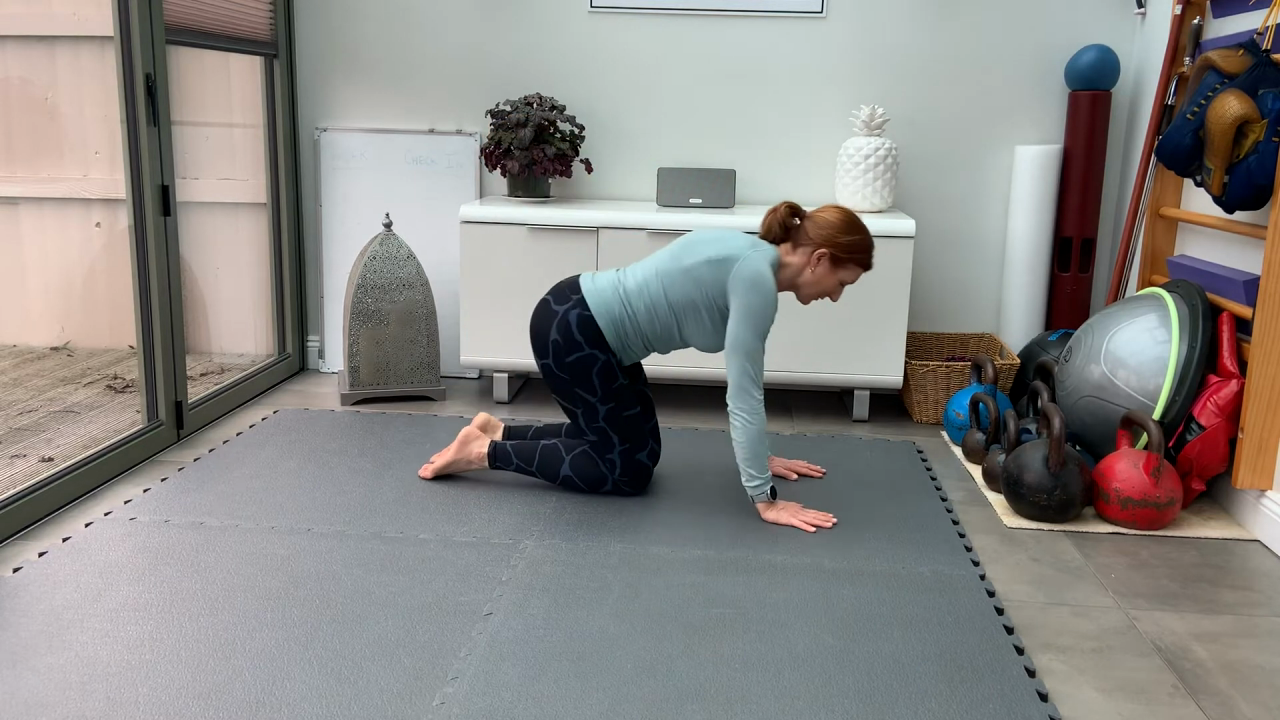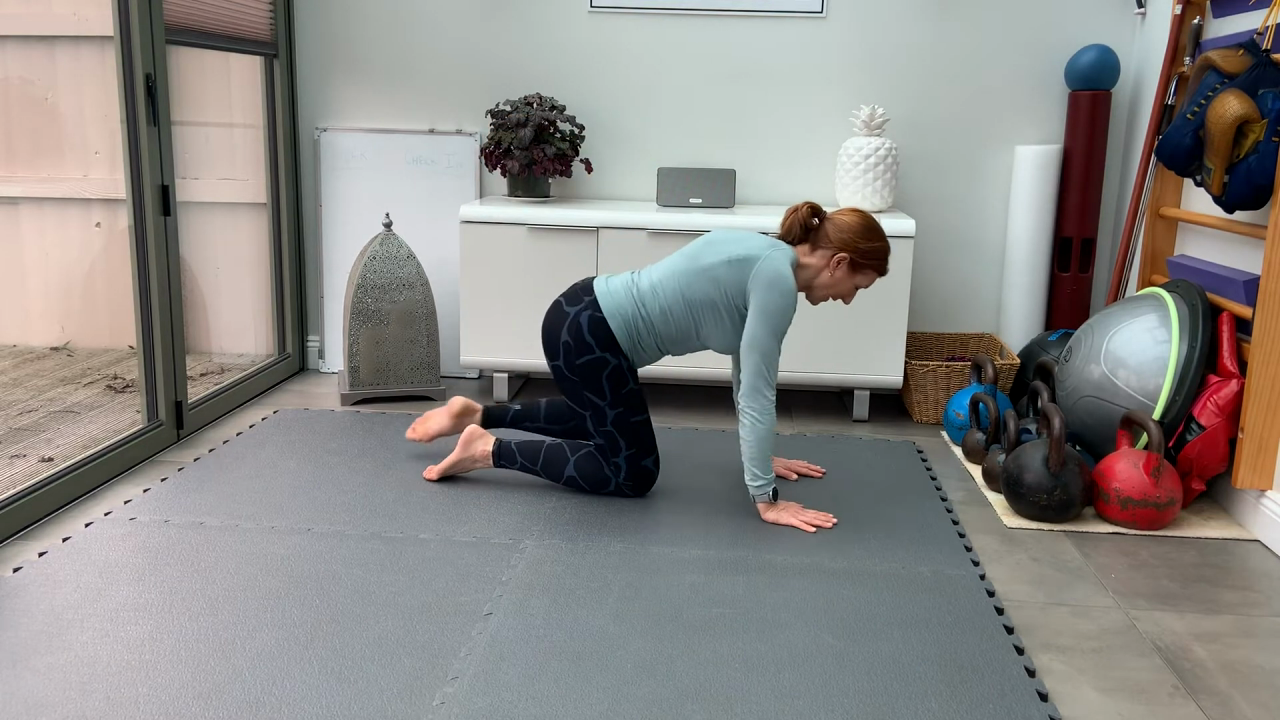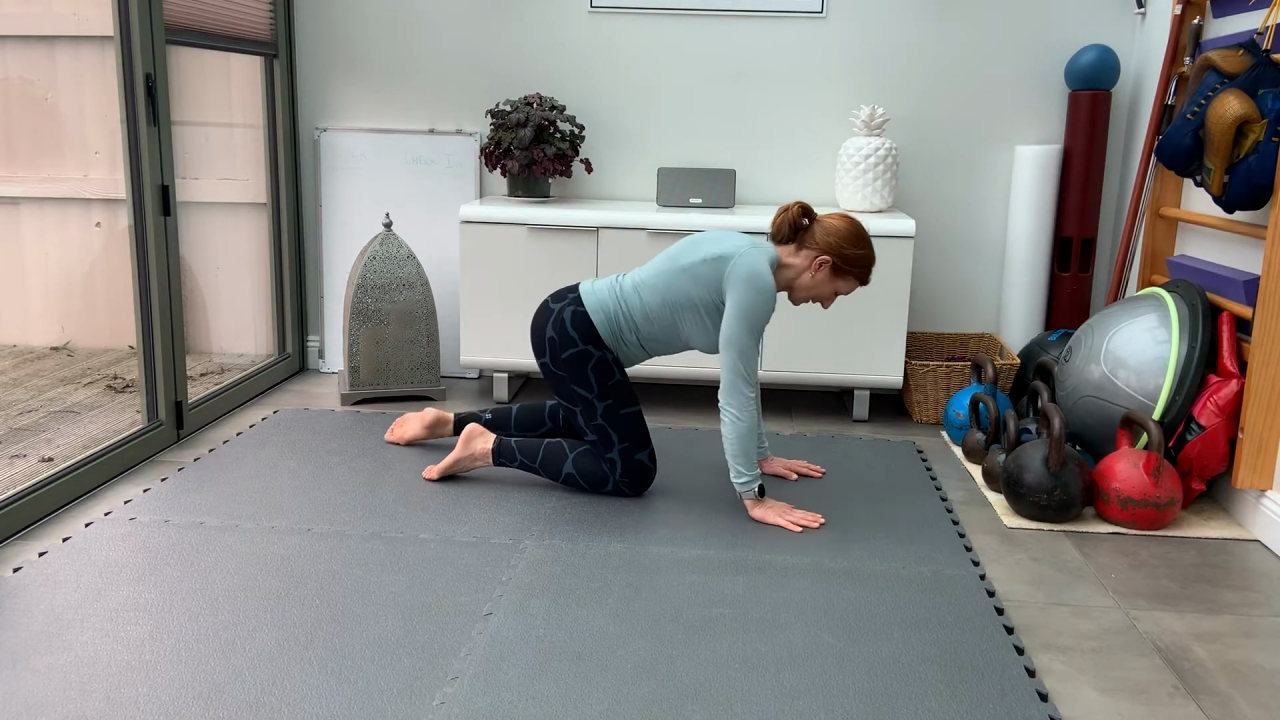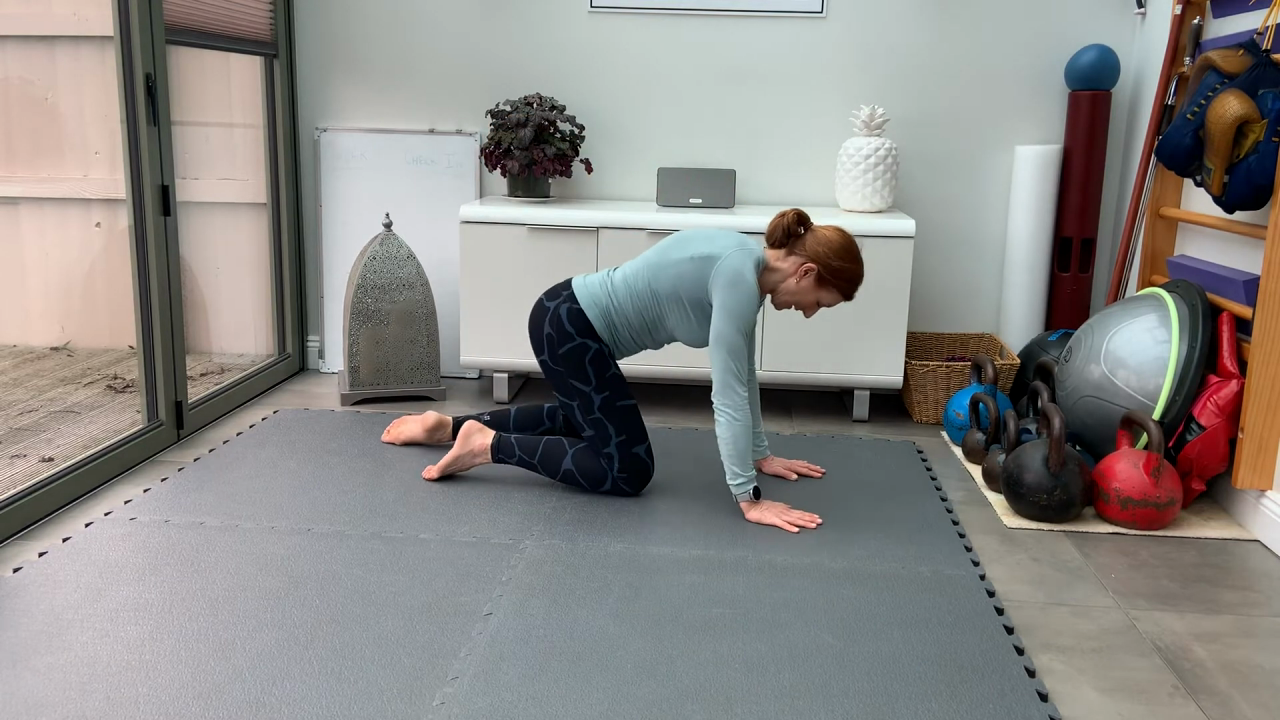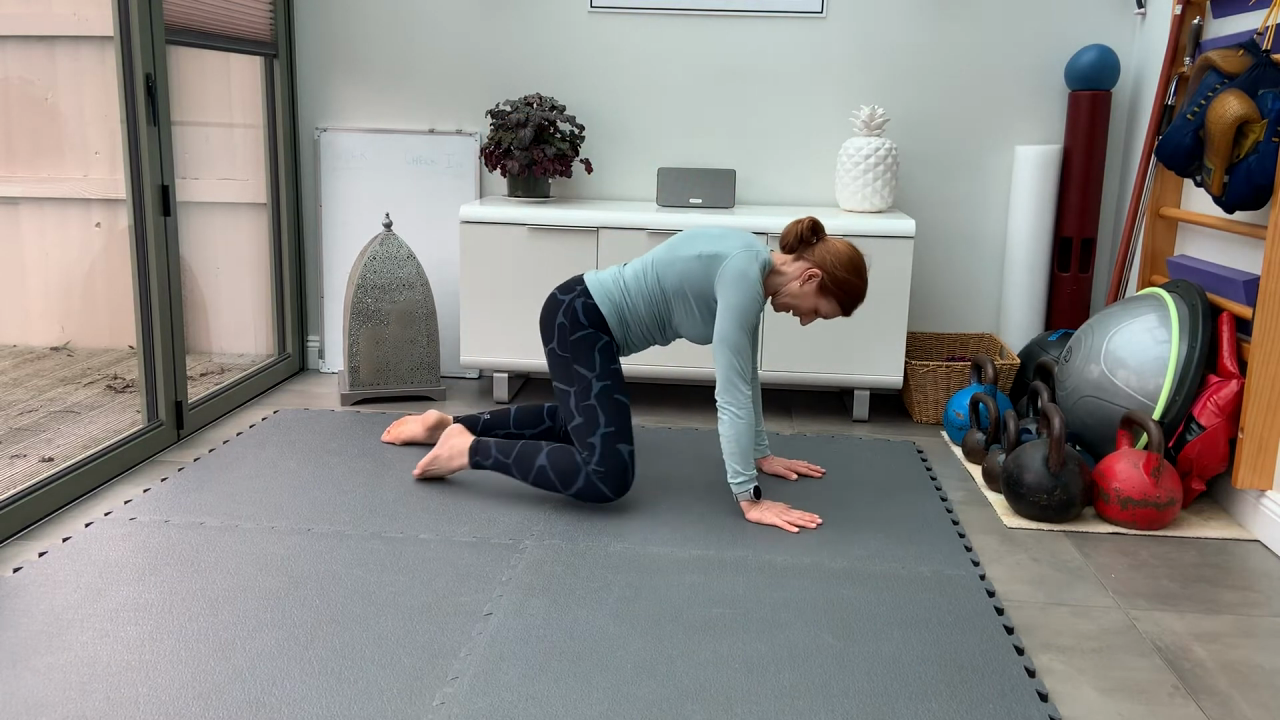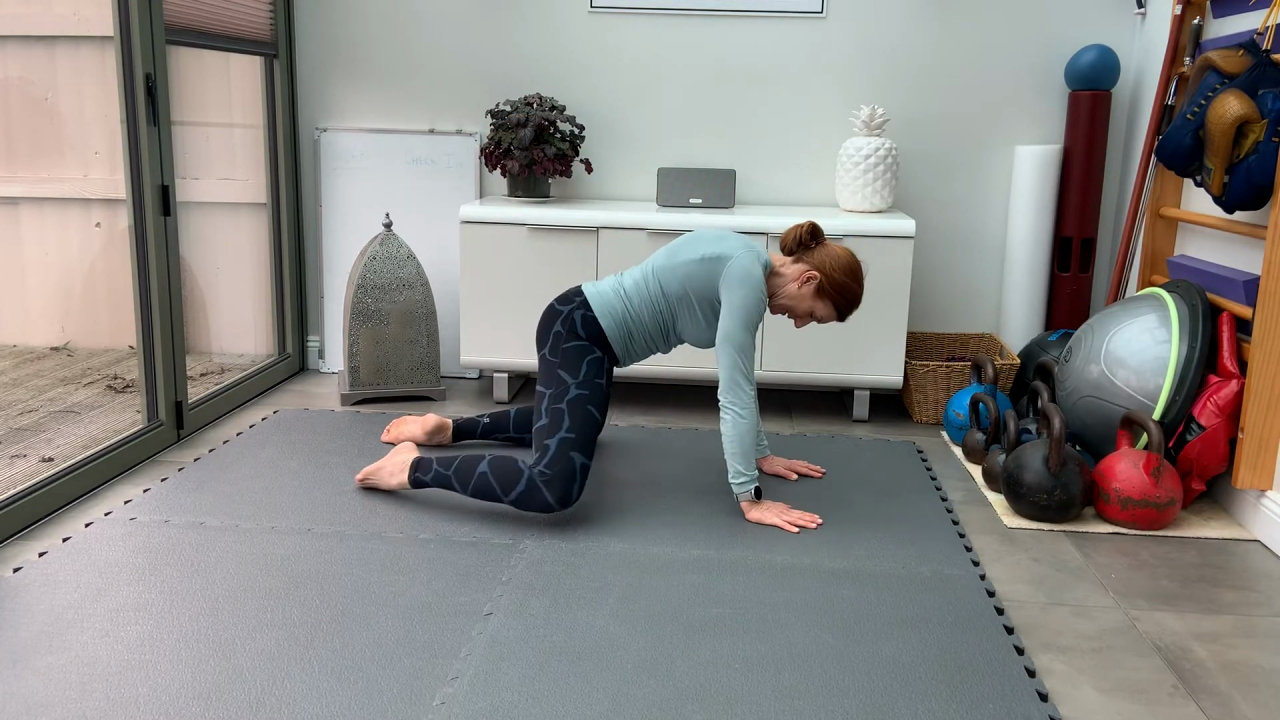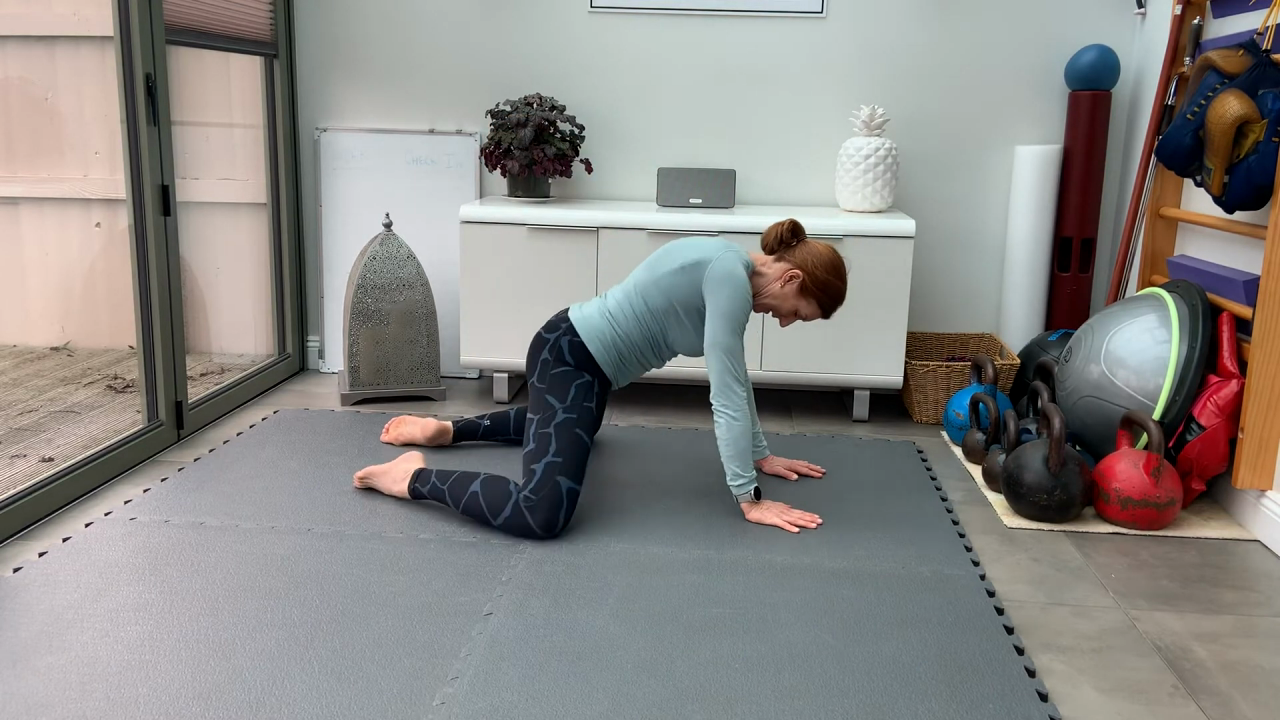
dt=0.3s
person 1, frame 1
left shoulder: (751, 260)
right shoulder: (757, 278)
left elbow: (743, 382)
right elbow: (744, 396)
left wrist: (759, 457)
right wrist: (765, 499)
left hip: (584, 320)
right hip: (573, 331)
left knee: (641, 449)
right knee: (628, 471)
left ankle: (499, 432)
right ankle: (485, 451)
person 1, frame 2
left shoulder: (765, 259)
right shoulder: (777, 279)
left elbow: (745, 376)
right elbow: (757, 396)
left wrist: (762, 458)
right wrist: (766, 500)
left hip: (590, 318)
right hip: (586, 334)
left knee: (595, 420)
right knee: (632, 472)
left ankle: (477, 414)
right ankle: (489, 449)
person 1, frame 3
left shoulder: (753, 262)
right shoulder: (756, 277)
left elbow: (744, 376)
right elbow: (736, 394)
left wrist: (760, 455)
right wrist: (752, 497)
left hip: (576, 324)
right hip: (573, 334)
left knee: (582, 417)
right knee: (631, 471)
left ankle: (451, 424)
right ankle: (489, 449)
person 1, frame 4
left shoulder: (748, 265)
right shoulder: (739, 275)
left elbow: (743, 374)
right elbow: (728, 393)
left wrist: (759, 453)
right wrist: (749, 499)
left hip: (575, 321)
right hip: (568, 327)
left knee: (582, 419)
right knee: (630, 470)
left ankle: (451, 426)
right ankle: (489, 445)
person 1, frame 5
left shoulder: (754, 269)
right shoulder: (745, 273)
left elbow: (745, 374)
right elbow: (731, 391)
left wrist: (761, 453)
right wrist: (749, 498)
left hip: (586, 318)
right hip: (579, 319)
left knee: (582, 421)
right knee: (606, 477)
left ankle: (454, 424)
right ankle: (467, 451)
person 1, frame 6
left shoulder: (745, 268)
right shoulder: (747, 276)
left elbow: (740, 380)
right elbow: (734, 392)
left wrist: (761, 454)
right wrist: (749, 499)
left hip: (584, 327)
right hip: (578, 331)
left knee: (576, 425)
right knee: (554, 486)
left ankle: (449, 428)
right ankle: (414, 466)
person 1, frame 7
left shoulder: (730, 268)
right shoulder: (730, 277)
left elbow: (735, 377)
right elbow: (726, 395)
left wrist: (760, 454)
right wrist: (749, 500)
left hip: (580, 352)
right hip: (567, 358)
left knee: (577, 429)
right knee: (541, 515)
left ankle: (447, 430)
right ankle: (417, 478)
